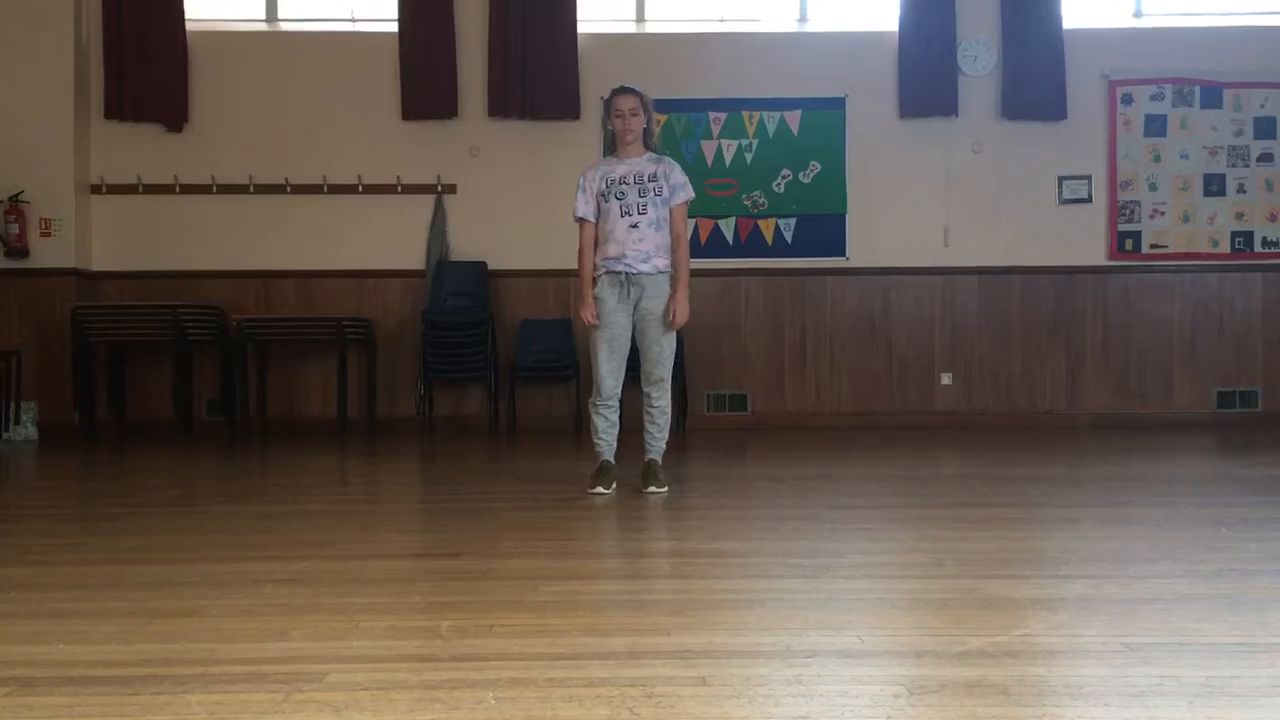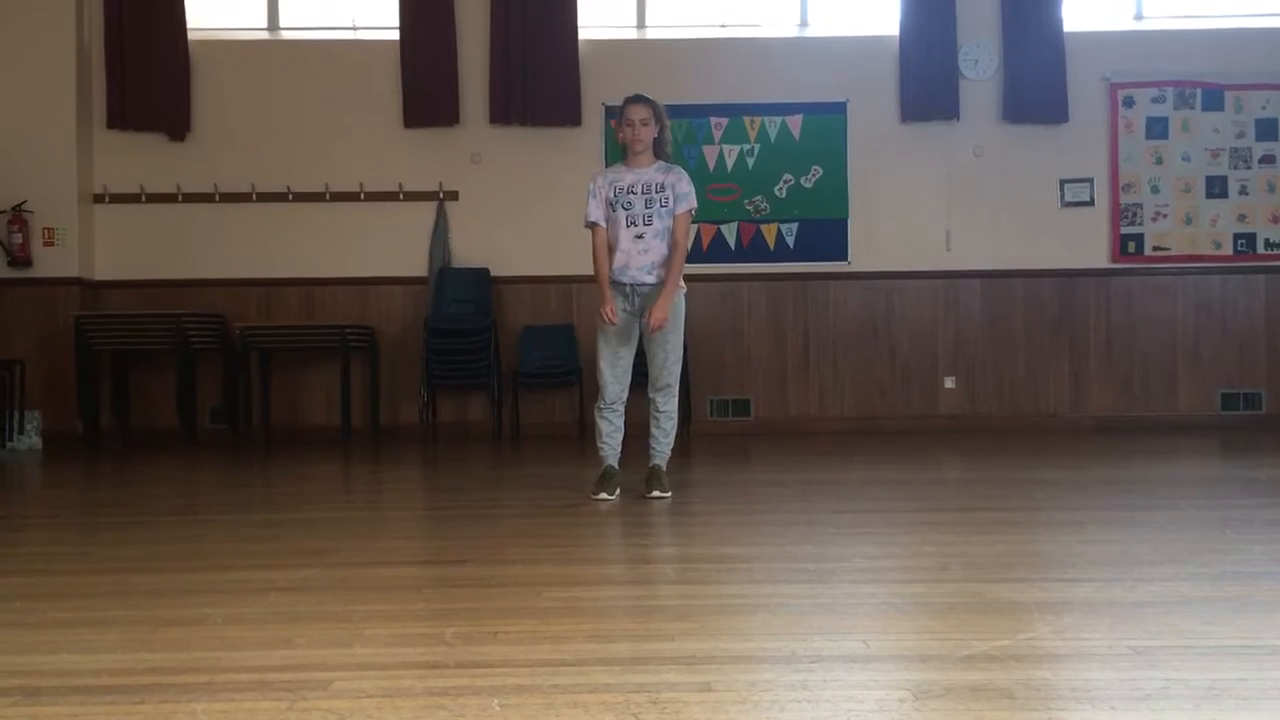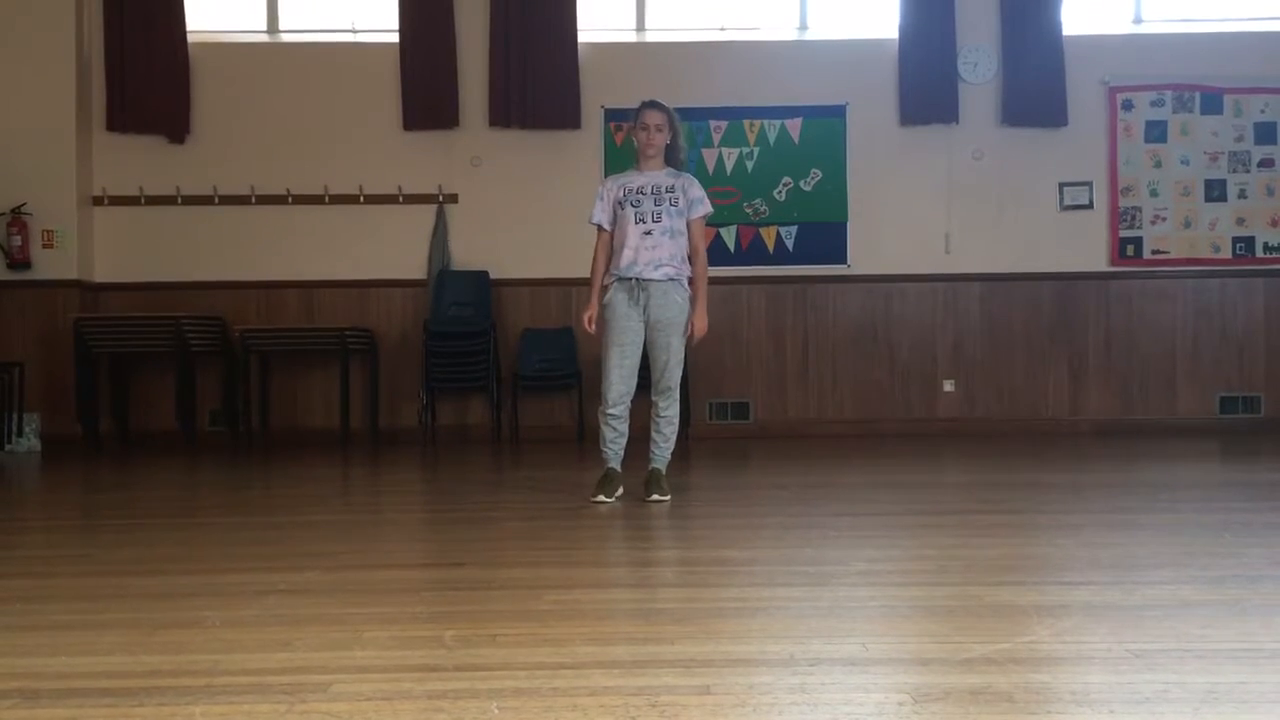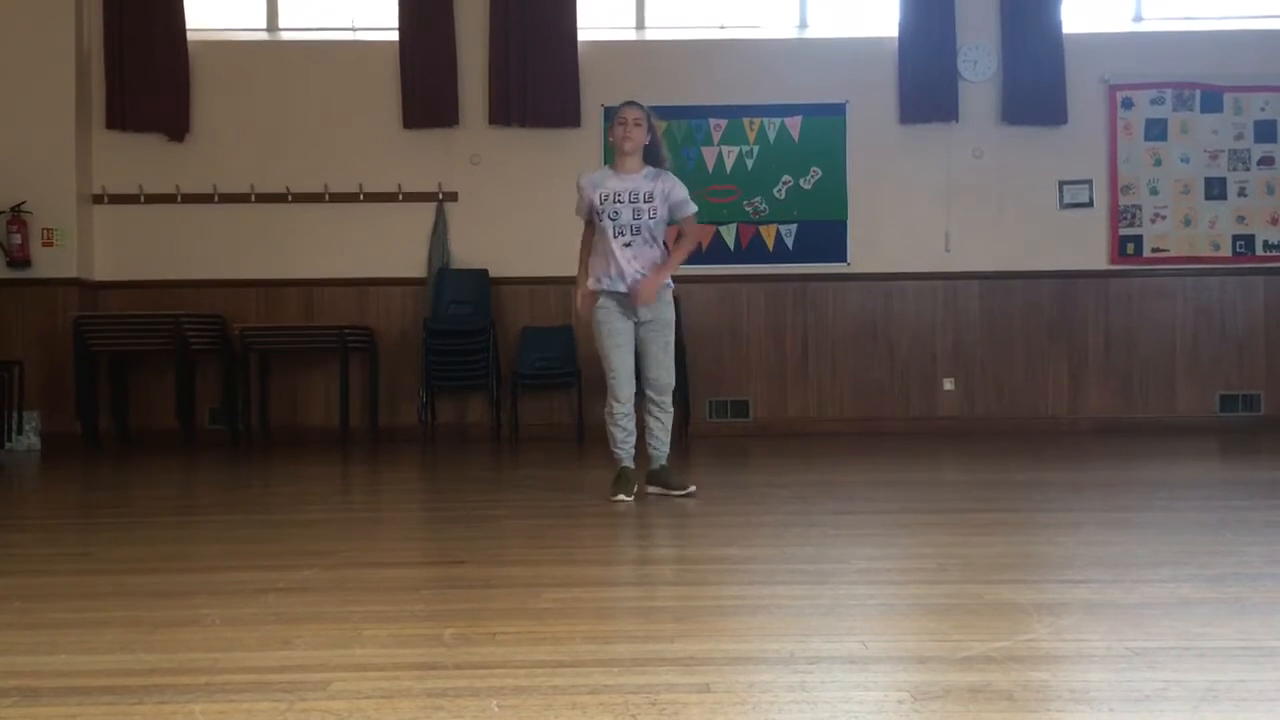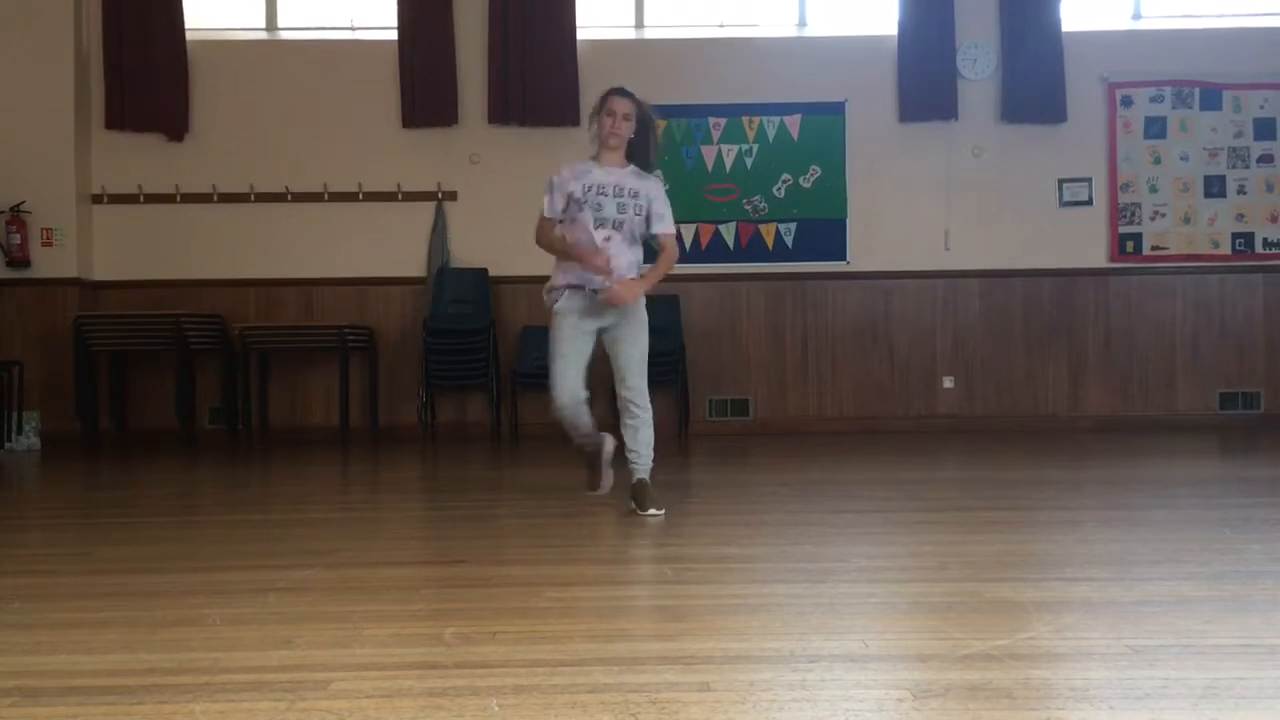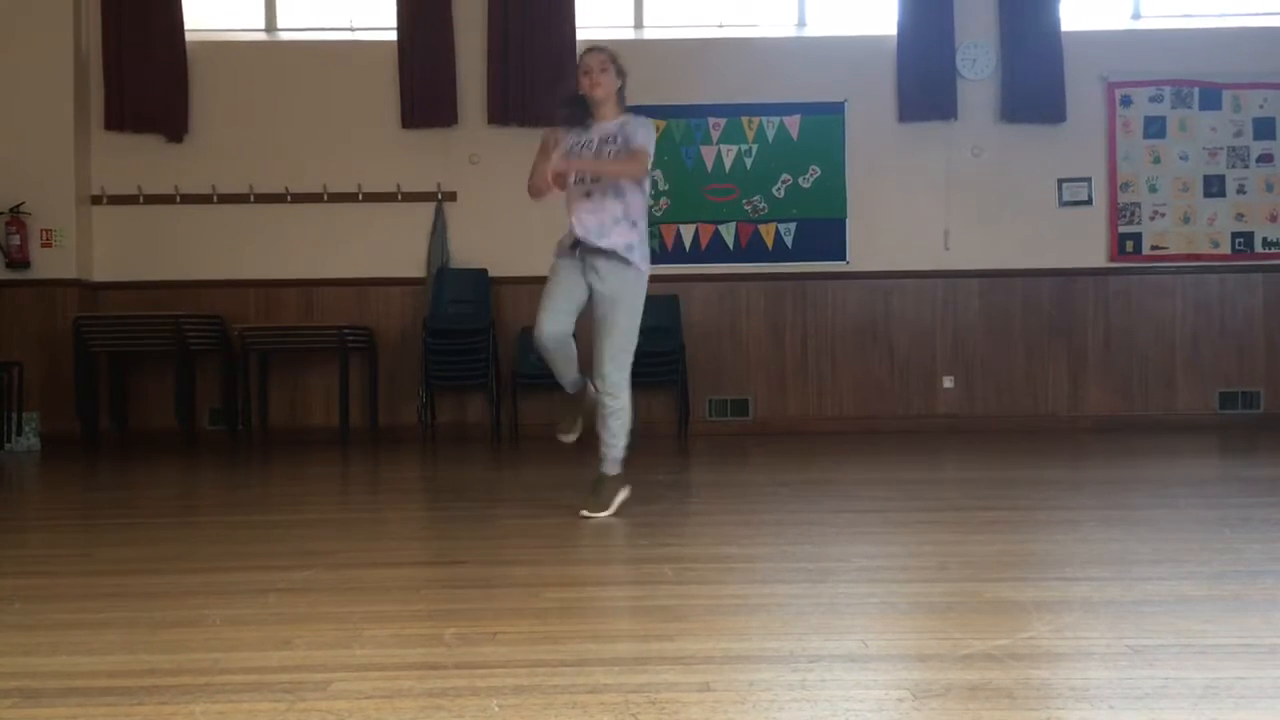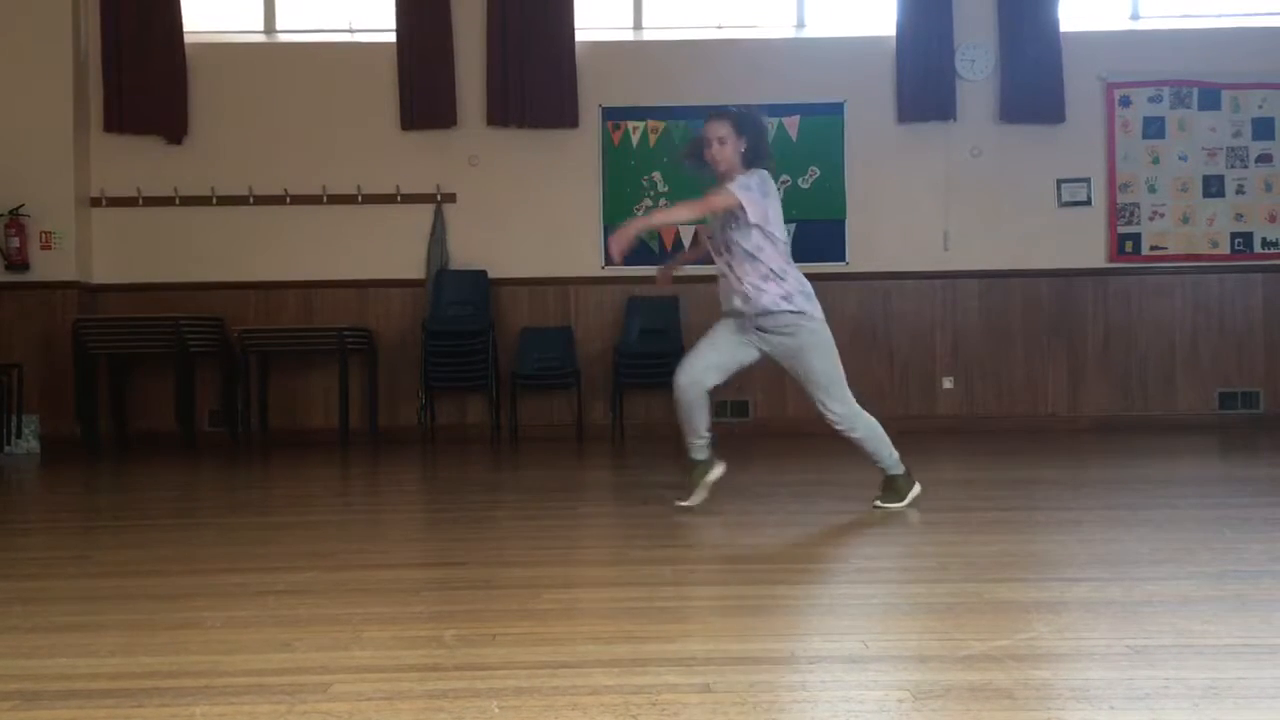
dt=0.7s
person 1, frame 1
left shoulder: (667, 169)
right shoulder: (594, 175)
left elbow: (679, 236)
right elbow: (587, 239)
left wrist: (681, 292)
right wrist: (586, 294)
left hip: (656, 281)
right hip: (610, 283)
left knee: (658, 378)
right knee: (606, 379)
left ankle: (653, 459)
right ankle: (605, 460)
person 1, frame 2
left shoulder: (675, 178)
right shoulder: (604, 182)
left elbow: (679, 244)
right elbow: (600, 245)
left wrist: (664, 298)
right wrist: (606, 296)
left hip: (664, 291)
right hip: (619, 292)
left knee: (665, 384)
right knee: (611, 385)
left ankle: (658, 465)
right ankle: (609, 466)
person 1, frame 3
left shoulder: (686, 185)
right shoulder: (614, 186)
left elbow: (698, 250)
right elbow: (602, 247)
left wrist: (700, 306)
right wrist: (593, 299)
left hip: (670, 291)
right hip: (623, 291)
left knee: (667, 386)
right knee: (615, 386)
left ankle: (658, 468)
right ankle: (612, 467)
person 1, frame 4
left shoulder: (667, 184)
right shoulder: (591, 184)
left elbow: (689, 233)
left wrist: (660, 275)
right wrist: (584, 276)
left hip: (655, 296)
right hip: (609, 297)
left knee: (659, 387)
right knee: (620, 388)
left ankle: (659, 466)
right ankle: (625, 467)
person 1, frame 5
left shoulder: (647, 185)
right shoulder: (568, 177)
left elbow: (669, 251)
right elbow: (544, 234)
left wrist: (639, 286)
right wrist: (580, 253)
left hip: (625, 300)
right hip: (573, 296)
left knee: (634, 393)
right knee: (566, 395)
left ankle: (641, 480)
right ankle: (594, 446)
person 1, frame 6
left shoulder: (638, 129)
right shoulder: (569, 135)
left elbow: (633, 166)
right elbow: (536, 190)
left wrist: (569, 163)
right wrist: (548, 154)
left hip: (623, 263)
right hip: (575, 254)
left knee: (611, 374)
right knee: (548, 332)
left ankle: (611, 474)
right ankle: (577, 393)
person 1, frame 7
left shoulder: (757, 183)
right shoulder: (721, 196)
left elbow: (702, 208)
left wrist: (636, 225)
right wrist: (673, 262)
left hip: (792, 315)
right hip: (741, 322)
left knee: (839, 410)
right knee: (687, 382)
left ankle: (897, 474)
right ankle: (704, 461)
